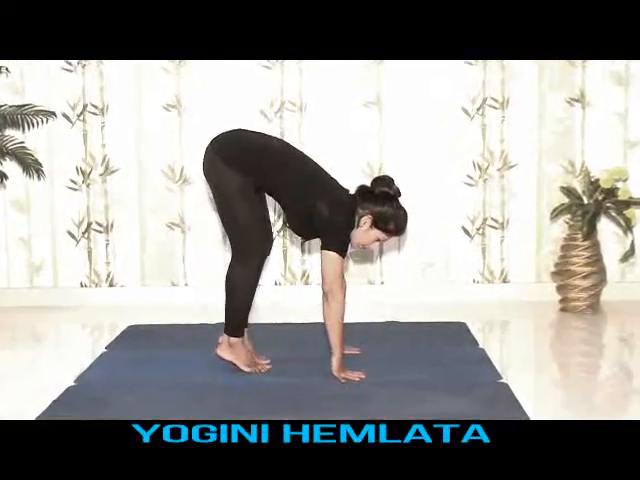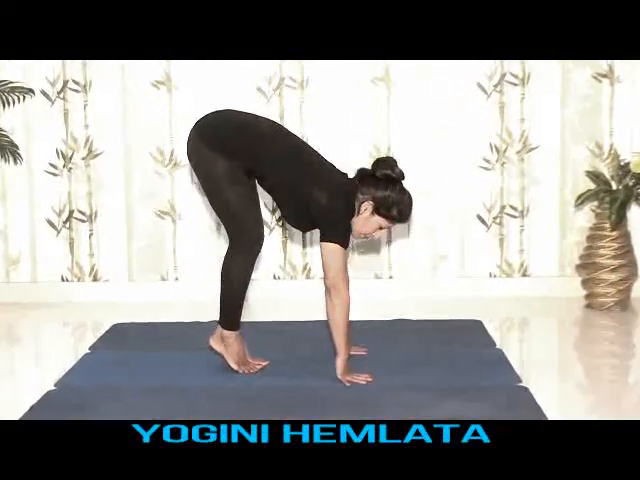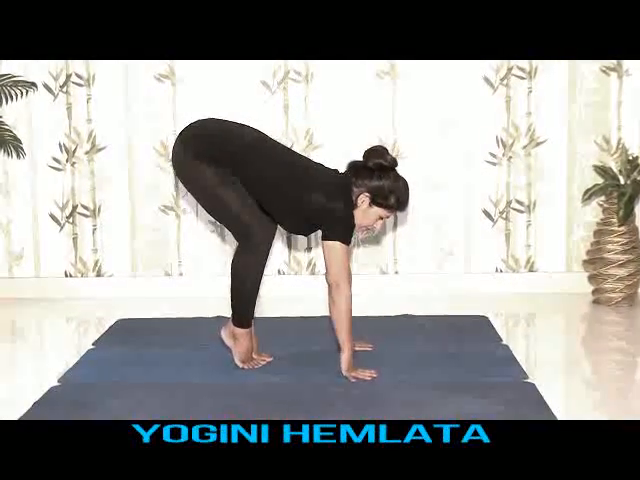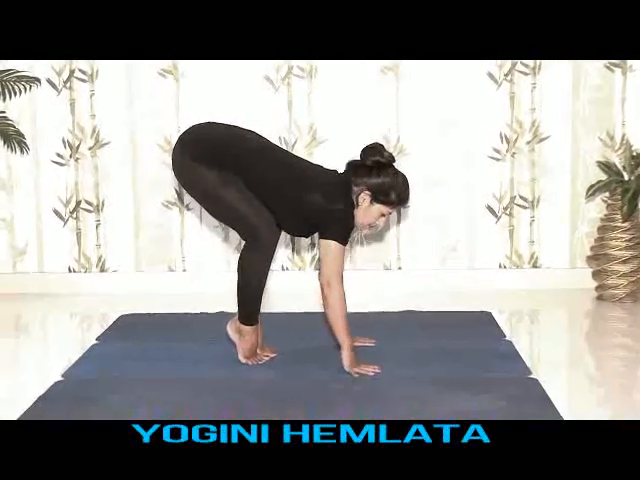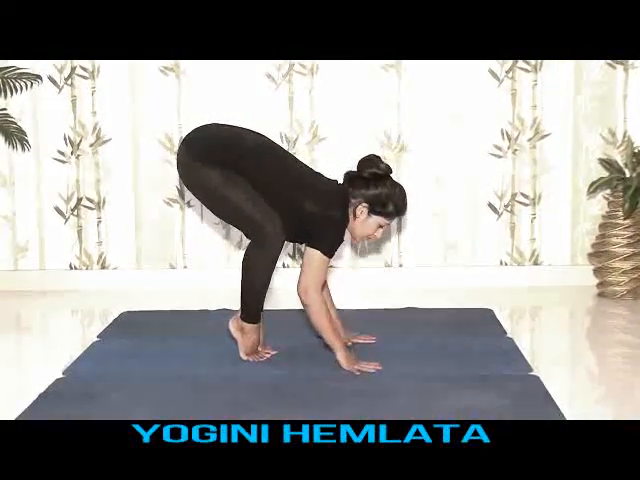
dt=0.7s
person 1, frame 1
left shoulder: (344, 213)
right shoulder: (337, 218)
left elbow: (335, 287)
right elbow: (333, 292)
left wrist: (338, 346)
right wrist: (337, 359)
left hip: (243, 160)
right hip: (229, 160)
left knee: (262, 245)
right knee: (249, 251)
left ankle: (237, 332)
right ankle: (232, 341)
person 1, frame 2
left shoulder: (342, 198)
right shoulder: (336, 206)
left elbow: (336, 285)
right elbow: (337, 288)
left wrist: (342, 346)
right wrist: (342, 360)
left hip: (231, 142)
right hip: (213, 144)
left knee: (250, 238)
right knee: (248, 239)
left ankle: (228, 331)
right ankle: (226, 335)
person 1, frame 3
left shoulder: (340, 194)
right shoulder: (337, 207)
left elbow: (338, 282)
right elbow: (339, 285)
left wrist: (346, 341)
right wrist: (347, 355)
left hip: (219, 148)
right hip: (198, 153)
left knee: (263, 231)
right knee: (256, 236)
left ankle: (240, 326)
right ankle: (238, 332)
person 1, frame 4
left shoulder: (337, 194)
right shoulder: (338, 208)
left elbow: (329, 278)
right elbow: (330, 283)
left wrist: (344, 337)
right wrist: (347, 352)
left hip: (219, 151)
right hip: (197, 157)
left knee: (266, 232)
right knee: (262, 234)
left ankle: (247, 321)
right ankle: (244, 328)
person 1, frame 5
left shoulder: (332, 204)
right shoulder: (332, 216)
left elbow: (315, 278)
right elbow: (308, 290)
left wrist: (339, 333)
right wrist: (341, 351)
left hip: (223, 153)
right hip: (201, 157)
left knee: (270, 233)
right knee: (269, 233)
left ankle: (249, 319)
right ankle: (246, 325)
